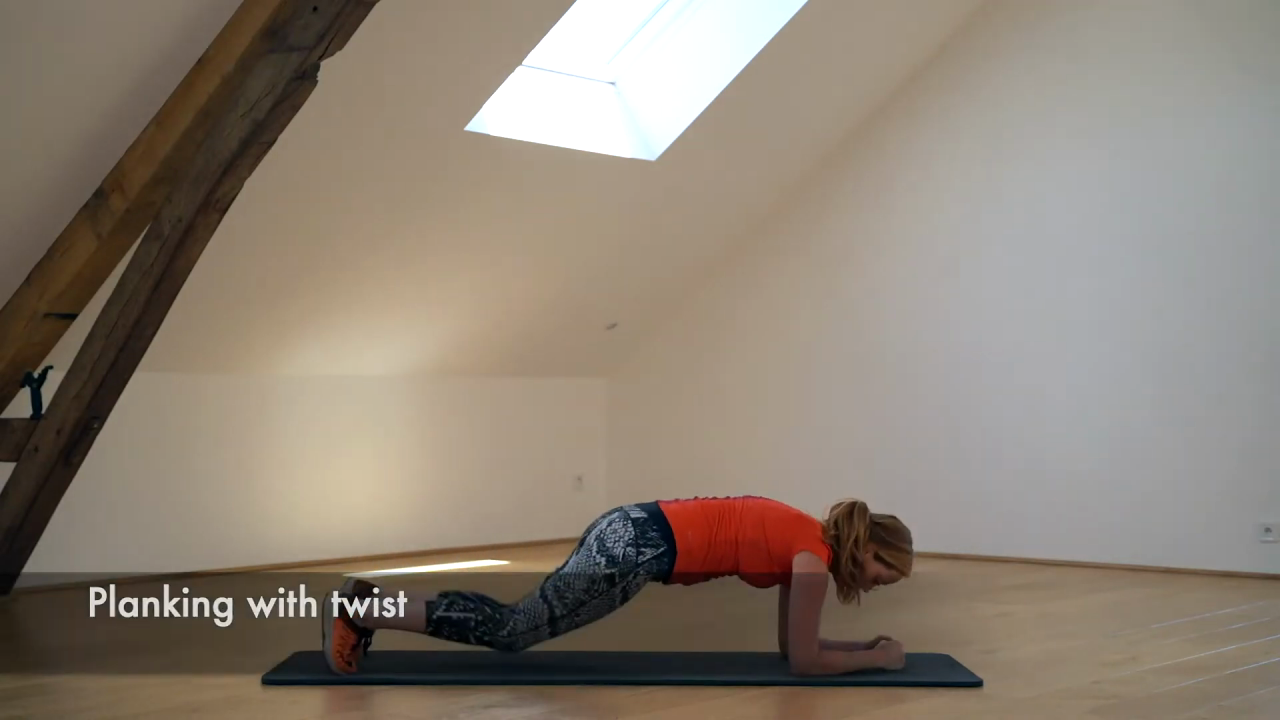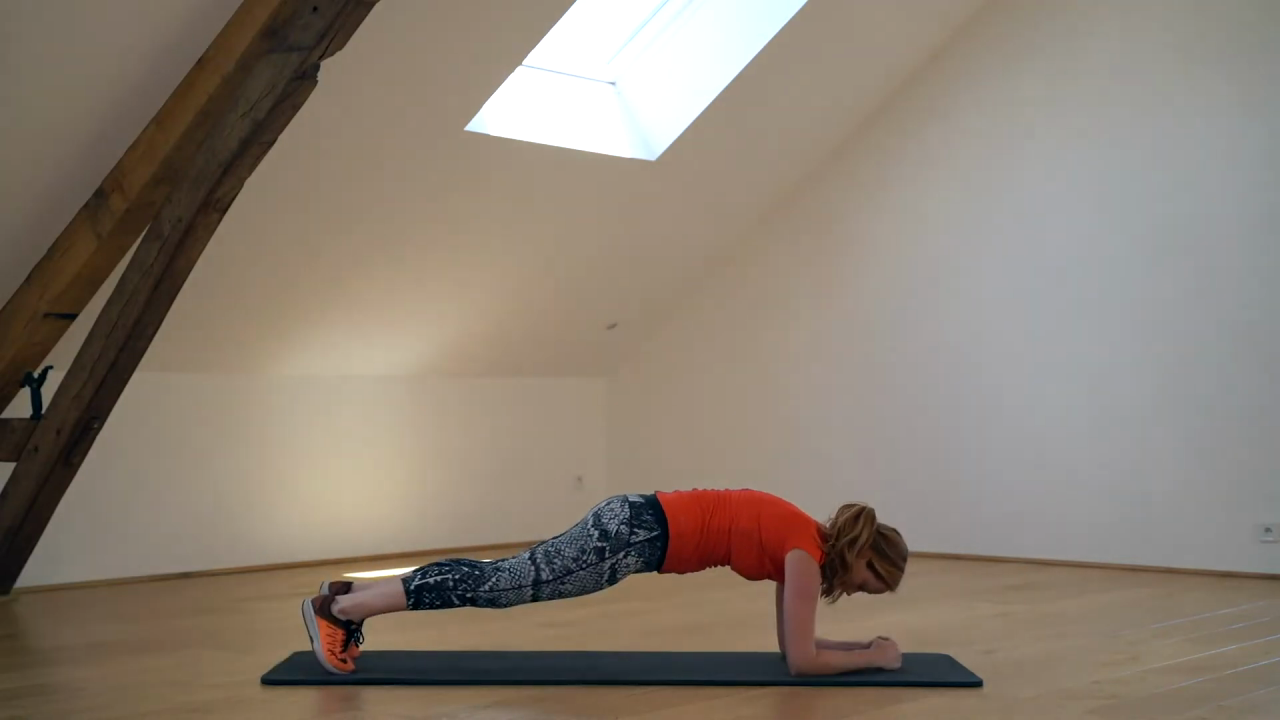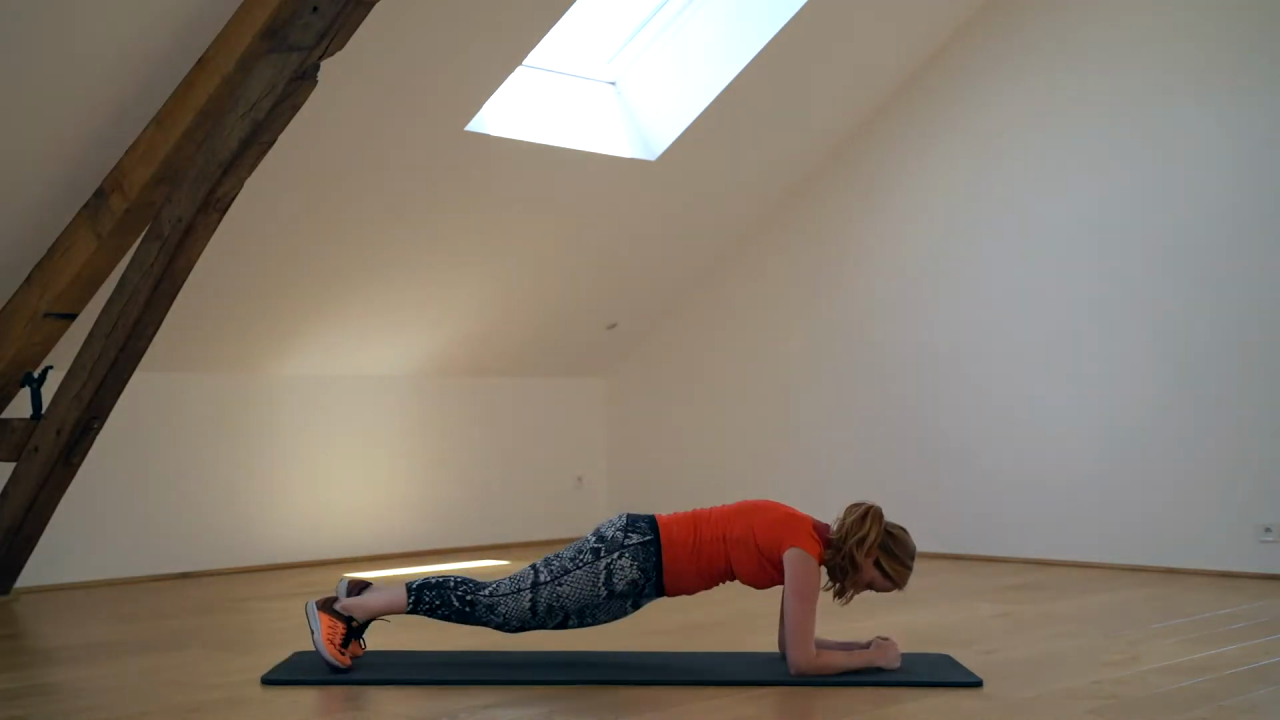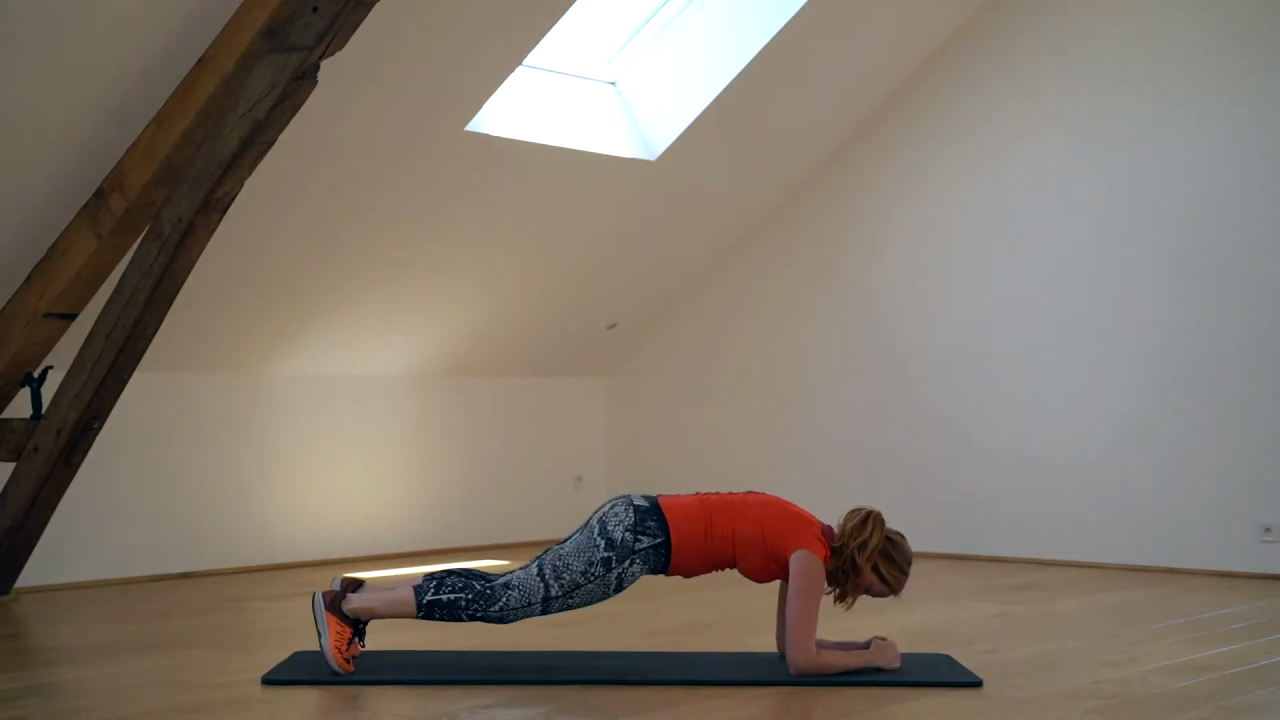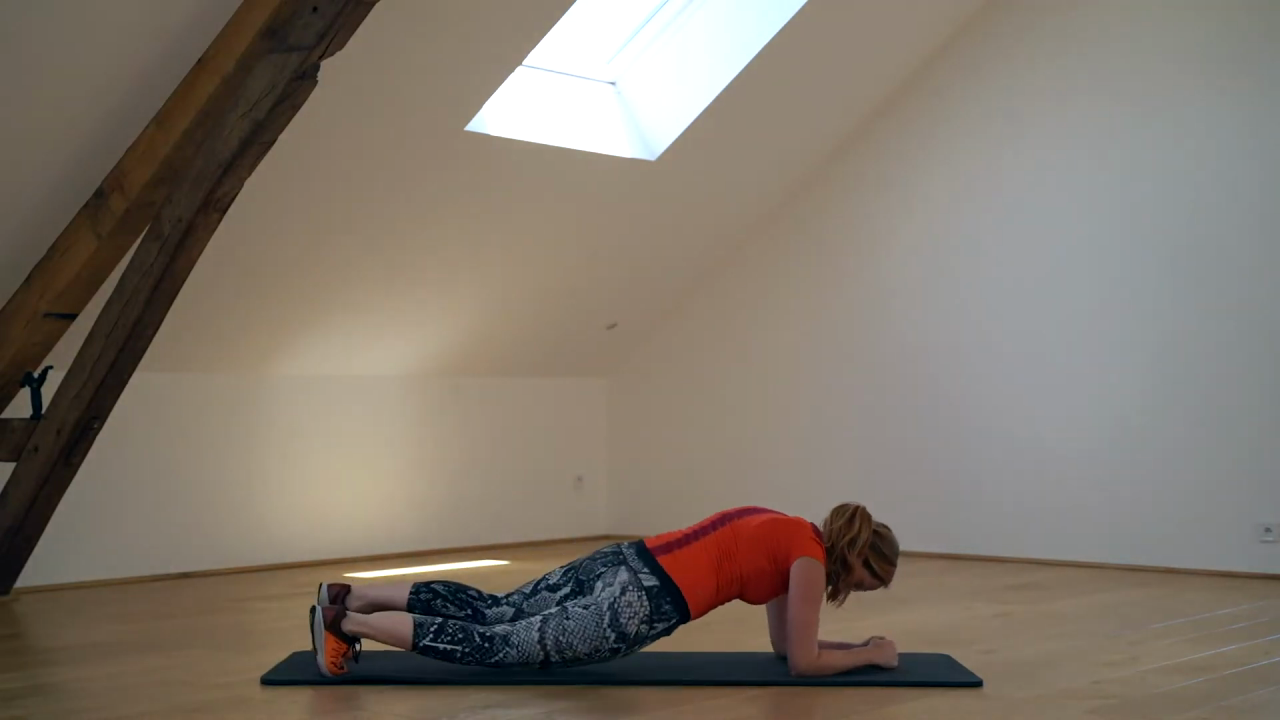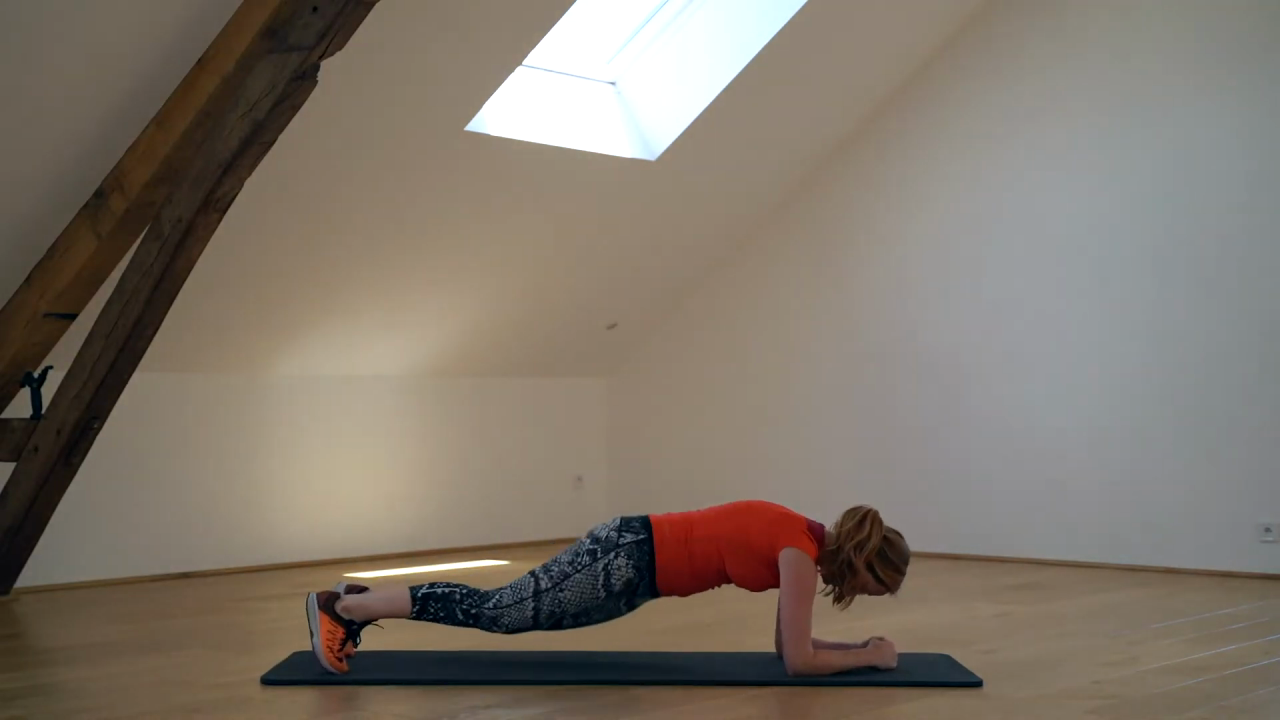
dt=0.5s
person 1, frame 1
left shoulder: (803, 543)
right shoulder: (814, 554)
left elbow: (790, 643)
right elbow: (804, 661)
left wrist: (865, 643)
right wrist: (878, 656)
left hip: (636, 529)
right hip: (640, 547)
left knee: (519, 620)
right knee: (513, 630)
left ankle: (371, 600)
right ankle: (356, 606)
person 1, frame 2
left shoulder: (802, 541)
right shoulder: (806, 552)
left elbow: (793, 643)
right elbow: (803, 661)
left wrist: (864, 644)
right wrist: (875, 657)
left hip: (636, 523)
right hip: (638, 535)
left knee: (499, 578)
right knee: (499, 584)
left ankle: (352, 592)
right ankle: (338, 608)
person 1, frame 3
left shoulder: (814, 543)
right shoulder: (804, 550)
left elbow: (792, 643)
right elbow: (803, 661)
left wrist: (862, 644)
right wrist: (873, 656)
left hip: (644, 569)
right hip: (633, 555)
left knee: (509, 612)
right knee: (496, 605)
left ankle: (367, 596)
right ankle: (341, 609)
person 1, frame 4
left shoulder: (806, 539)
right shoulder: (811, 552)
left elbow: (788, 641)
right elbow: (801, 661)
left wrist: (859, 643)
right wrist: (872, 657)
left hip: (632, 519)
right hip: (636, 543)
left knee: (504, 587)
right knee: (503, 598)
left ankle: (362, 592)
right ankle: (347, 605)
person 1, frame 5
left shoulder: (788, 536)
right shoulder: (811, 556)
left elbow: (783, 643)
right elbow: (804, 661)
left wrist: (857, 644)
right wrist: (870, 654)
left hip: (621, 563)
right hip: (635, 604)
left knee: (492, 611)
right knee: (495, 645)
left ankle: (351, 597)
right ankle: (341, 623)
person 1, frame 6
left shoulder: (804, 543)
right shoulder: (801, 553)
left elbow: (787, 643)
right elbow: (799, 661)
left wrist: (856, 646)
right wrist: (869, 655)
left hip: (635, 564)
right hip: (628, 554)
left knee: (505, 608)
right knee: (497, 610)
left ankle: (362, 598)
right ankle: (342, 606)
